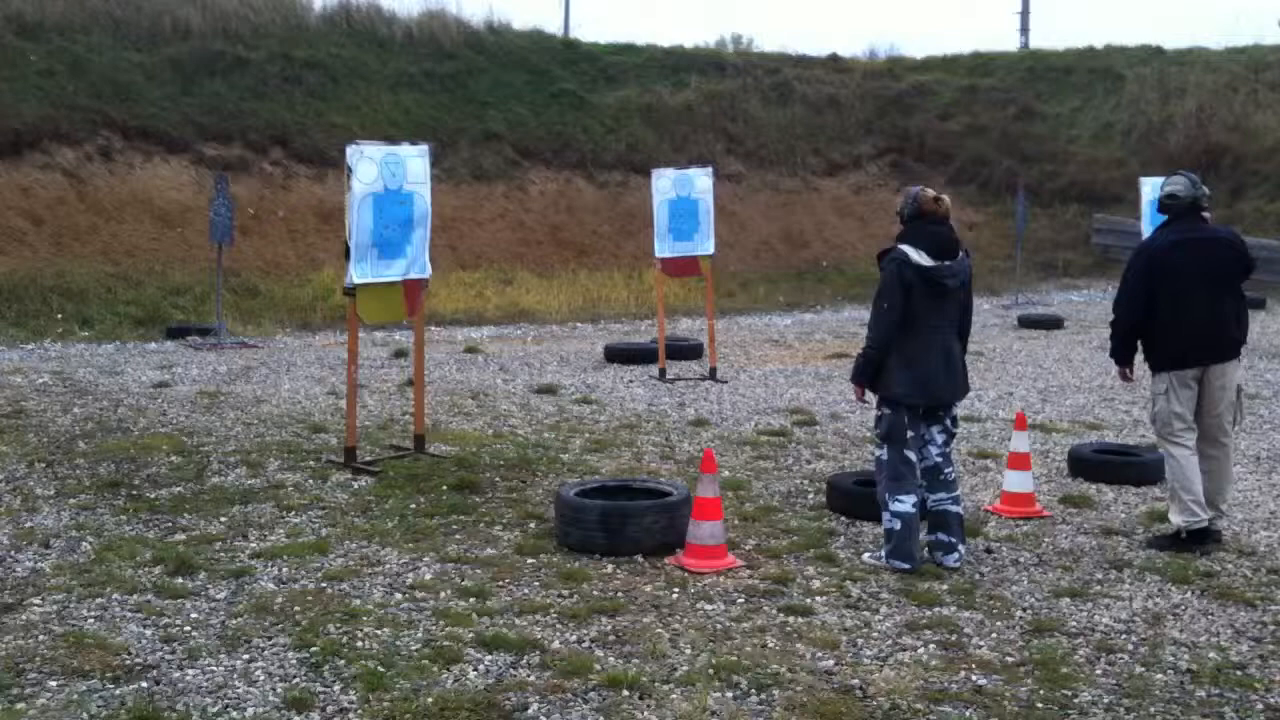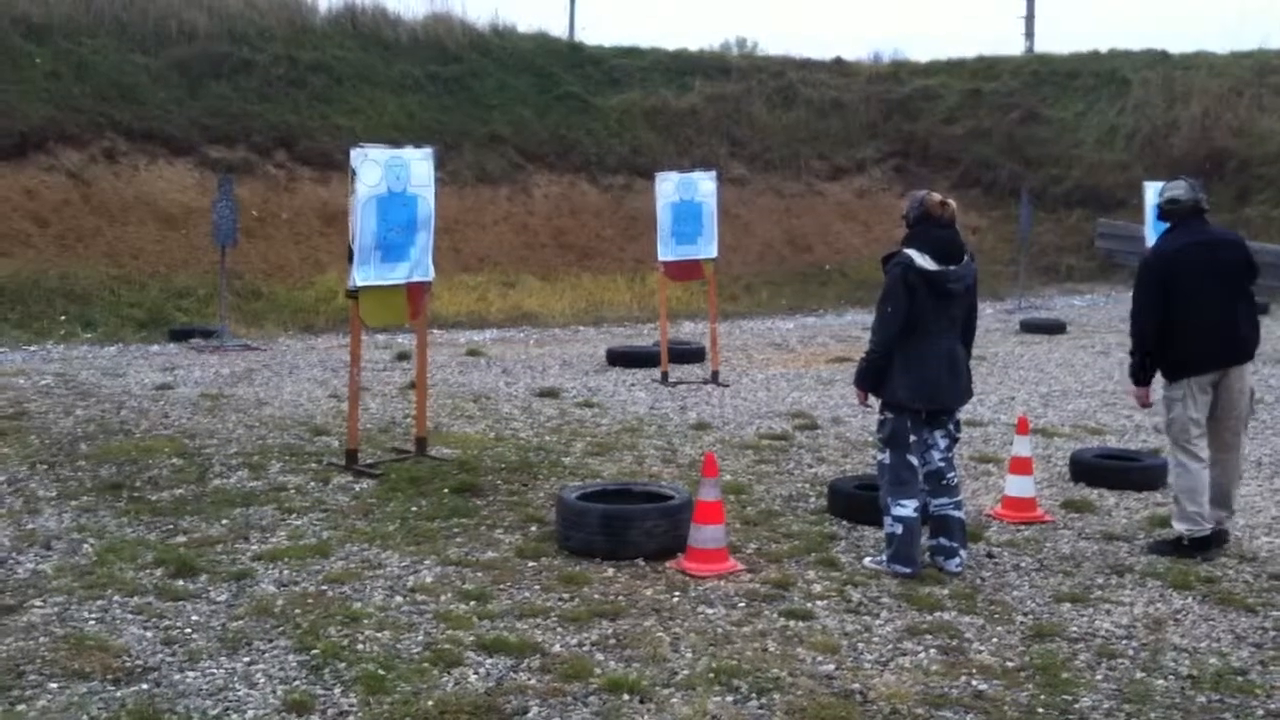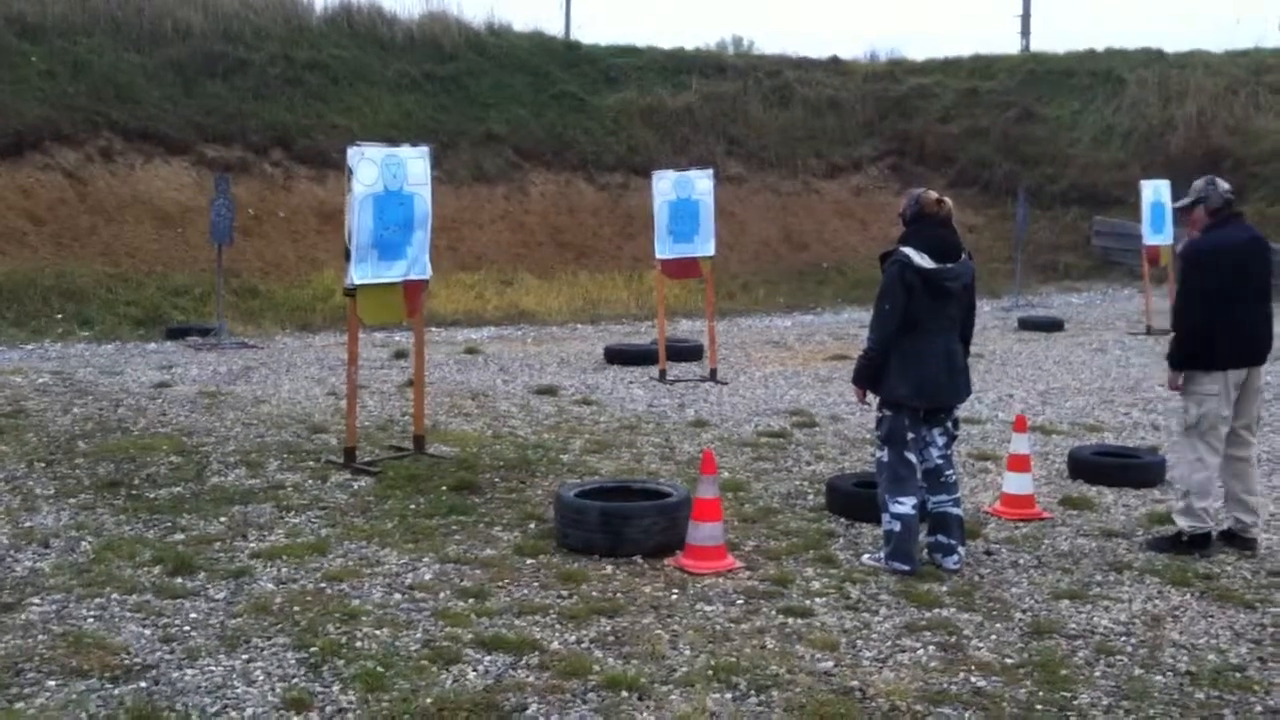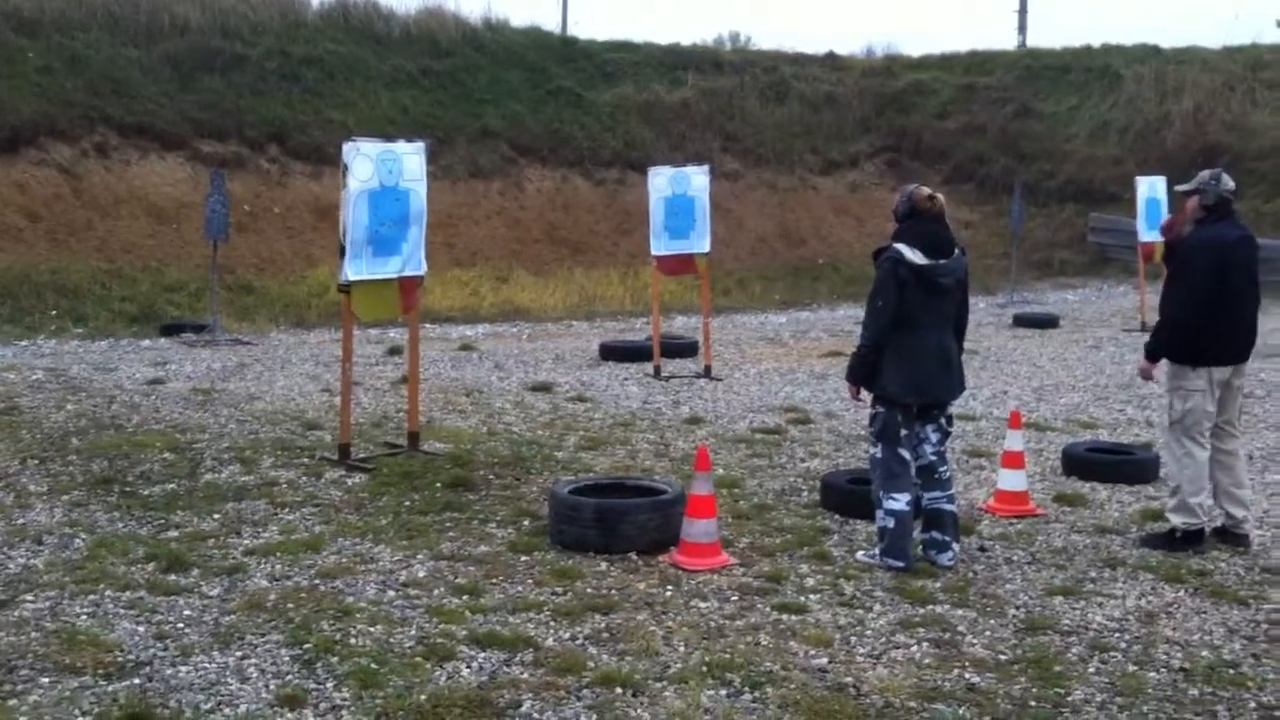
dt=0.7s
person 1, frame 1
left shoulder: (901, 261)
right shoulder: (959, 261)
left elbow: (882, 327)
right elbow: (963, 325)
left wrist: (863, 374)
left hip: (902, 378)
right hip: (946, 376)
left knee: (897, 463)
right knee: (939, 459)
left ankle: (900, 552)
right ankle: (949, 547)
person 1, frame 2
left shoulder: (906, 265)
right shoulder: (965, 265)
left elbow: (886, 330)
right elbow: (968, 329)
left wrist: (866, 377)
left hip: (906, 383)
right hip: (949, 380)
left knee: (900, 467)
right knee: (941, 465)
left ankle: (901, 557)
right ankle: (950, 552)
person 1, frame 3
left shoulder: (903, 264)
right shoulder: (962, 263)
left elbow: (884, 328)
right elbow: (966, 326)
left wrist: (864, 375)
left hip: (904, 380)
right hip: (947, 377)
left knee: (898, 463)
right knee: (940, 461)
left ankle: (900, 553)
right ankle: (948, 548)
person 1, frame 4
left shoulder: (896, 260)
right shoulder: (955, 259)
left elbow: (877, 324)
right elbow: (960, 321)
left wrist: (858, 372)
left hip: (897, 376)
right hip: (941, 373)
left knee: (891, 461)
right knee: (934, 459)
left ankle: (894, 551)
right ankle: (943, 545)
person 2, frame 1
left shoulder: (1151, 249)
right shoulder: (1228, 241)
left elbow: (1128, 309)
right elbow: (1246, 270)
left wrist: (1122, 354)
left hip: (1173, 358)
right hip: (1223, 355)
left knee: (1178, 440)
right knee: (1218, 439)
left ankle: (1193, 526)
right ankle: (1212, 521)
person 2, frame 2
left shoulder: (1159, 258)
right shoulder: (1233, 243)
left elbow: (1146, 322)
right elbow: (1249, 282)
left wrist: (1141, 377)
left hip: (1188, 365)
right hip: (1235, 358)
left knee: (1189, 449)
right knee: (1228, 444)
left ankle: (1195, 534)
right ankle: (1218, 522)
person 2, frame 3
left shoulder: (1206, 248)
right shoulder: (1256, 242)
left elbow: (1193, 312)
left wrist: (1177, 363)
left hip: (1214, 361)
right hip: (1251, 356)
left knee: (1200, 444)
right knee: (1241, 443)
left ankle: (1194, 530)
right ankle: (1245, 529)
person 2, frame 4
left shoulder: (1201, 242)
right shoulder: (1241, 238)
left elbow: (1182, 306)
left wrist: (1153, 353)
right wrist: (1175, 246)
left hip: (1198, 357)
right hip: (1233, 354)
left knee: (1188, 439)
right knee: (1227, 437)
left ankle: (1188, 528)
right ankle: (1237, 525)
